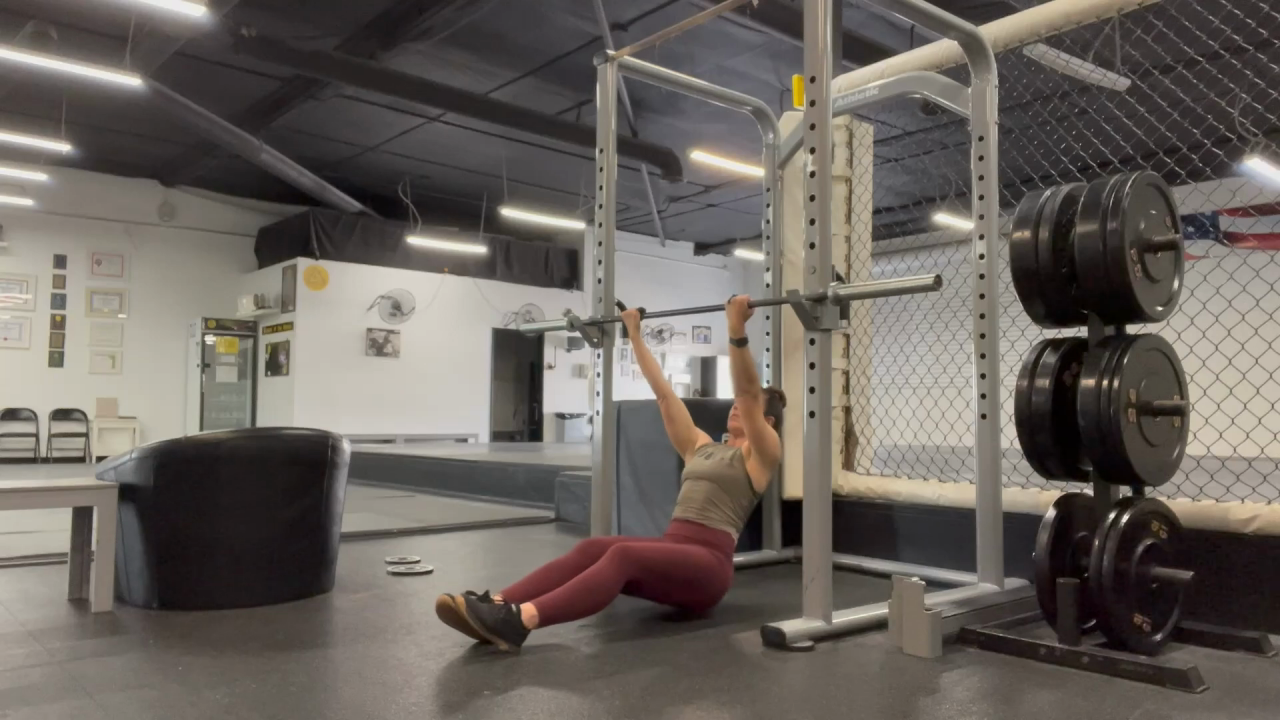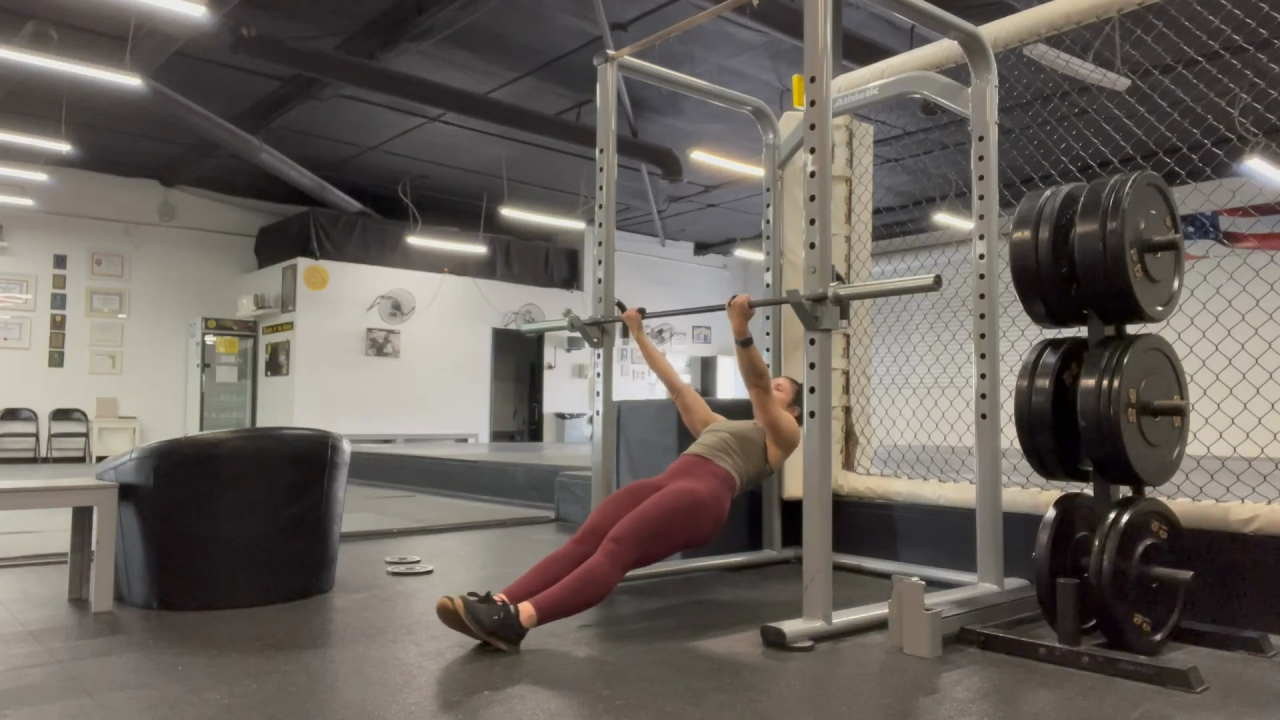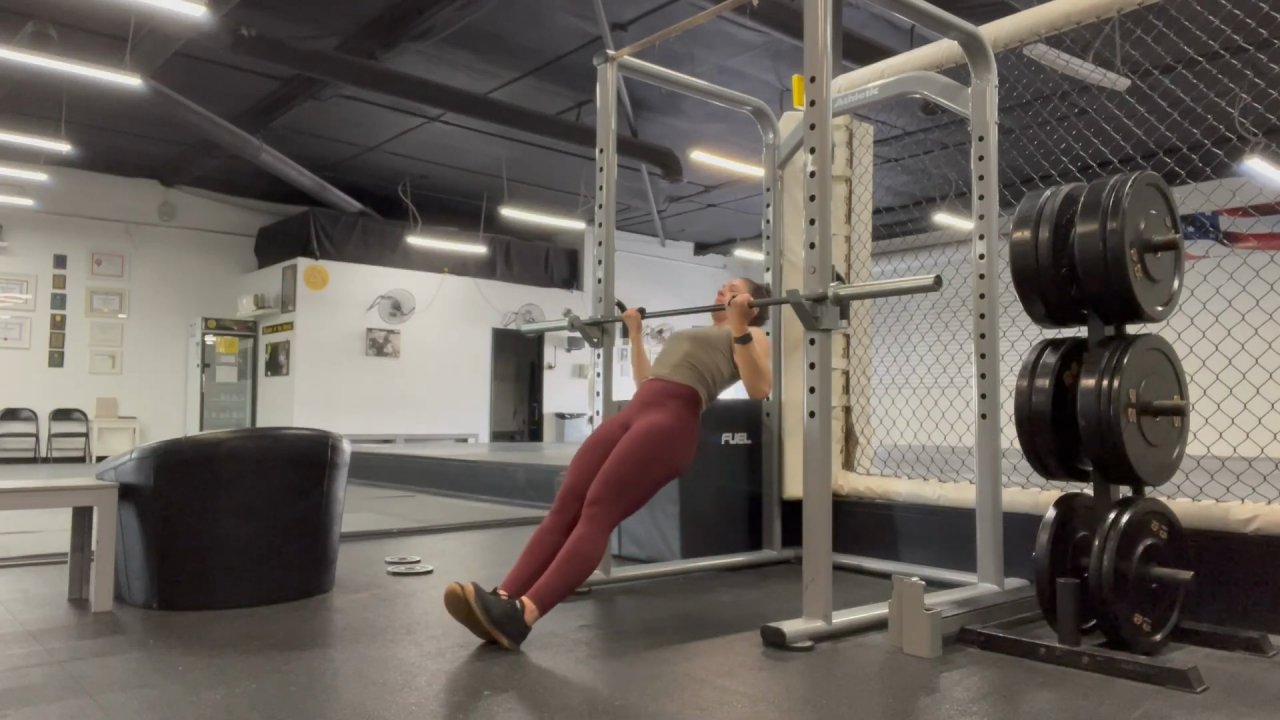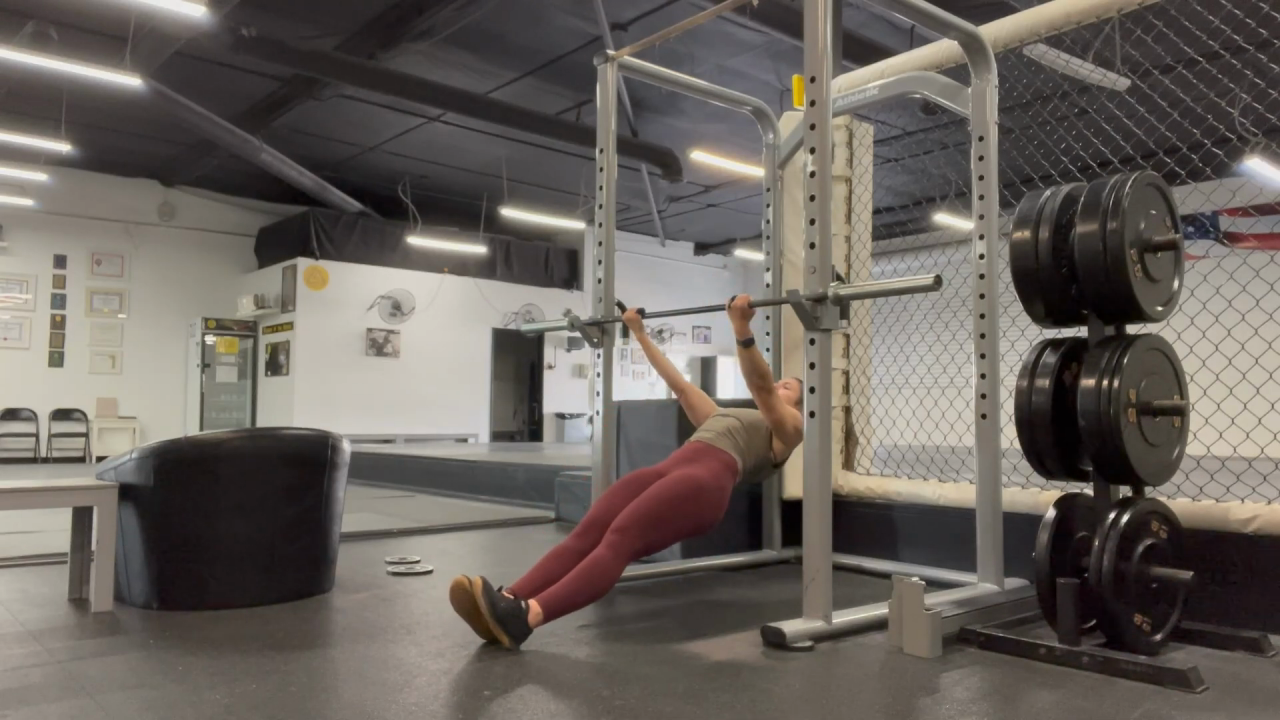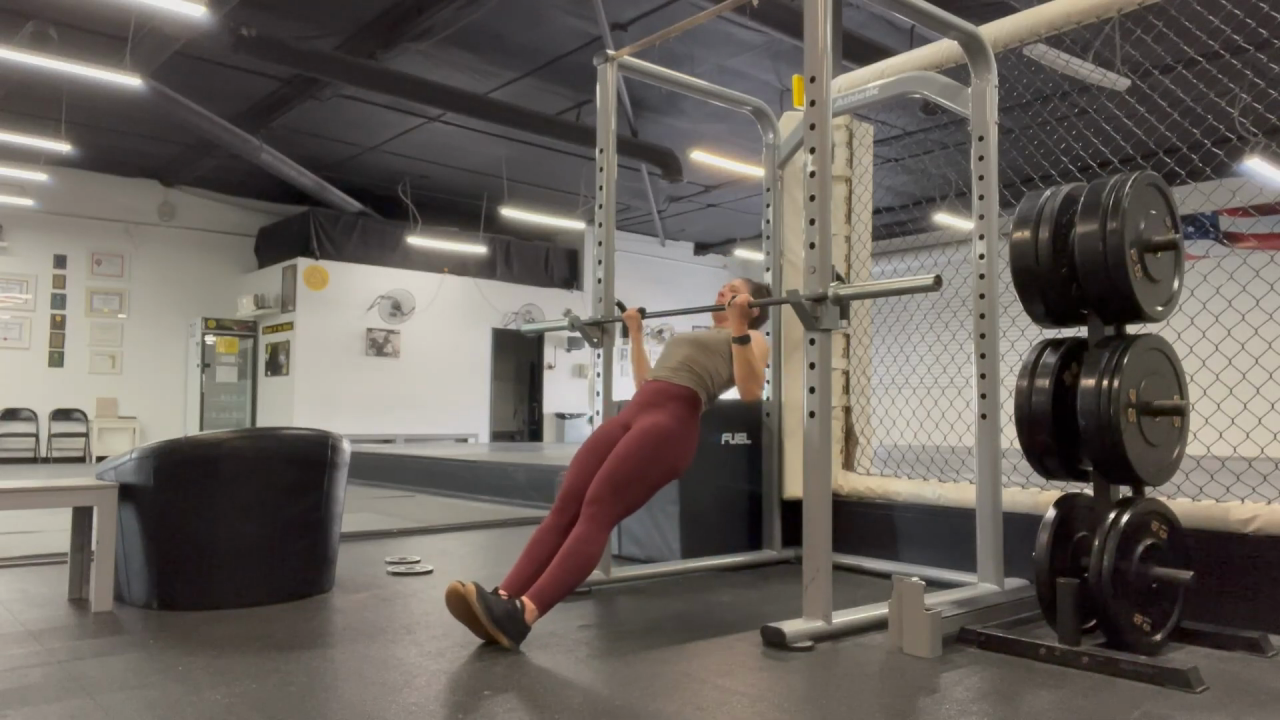
dt=1s
person 1, frame 1
left shoulder: (760, 456)
right shoulder: (701, 447)
left elbow: (750, 393)
right elbow: (664, 393)
left wrist: (737, 331)
right wrist: (635, 334)
left hip: (708, 564)
right hip: (672, 549)
left knee: (624, 557)
right knee: (590, 550)
left ankle: (518, 622)
right ankle: (496, 608)
person 1, frame 2
left shoulder: (784, 434)
right shoulder: (719, 425)
left elbow: (758, 386)
right elbow: (677, 388)
left wrist: (741, 330)
right wrist: (639, 334)
left hip: (704, 493)
right hip: (667, 481)
left knee: (616, 549)
right knee: (584, 542)
left ankle: (517, 621)
right ankle: (498, 605)
person 1, frame 3
left shoulder: (748, 335)
right shoulder: (696, 339)
left elbow: (760, 389)
left wrist: (740, 328)
right wrist: (636, 333)
left hip: (672, 420)
right hip: (633, 411)
left knee: (597, 513)
right knee: (565, 510)
left ankle: (520, 616)
right ankle: (502, 601)
person 1, frame 4
left shoulder: (788, 428)
right shoulder: (722, 418)
left elbow: (762, 386)
right elbow: (681, 386)
left wrist: (743, 329)
right wrist: (640, 333)
left hip: (706, 480)
right hip: (668, 469)
left knee: (619, 540)
right knee: (586, 534)
left ankle: (524, 618)
right ankle: (508, 602)
person 1, frame 5
left shoulder: (748, 338)
right shoulder: (697, 339)
left elbow: (751, 391)
left wrist: (740, 327)
right wrist: (636, 334)
left hip: (673, 421)
right hip: (632, 413)
left knee: (597, 512)
right knee: (565, 509)
left ankle: (522, 615)
right ankle: (502, 600)
